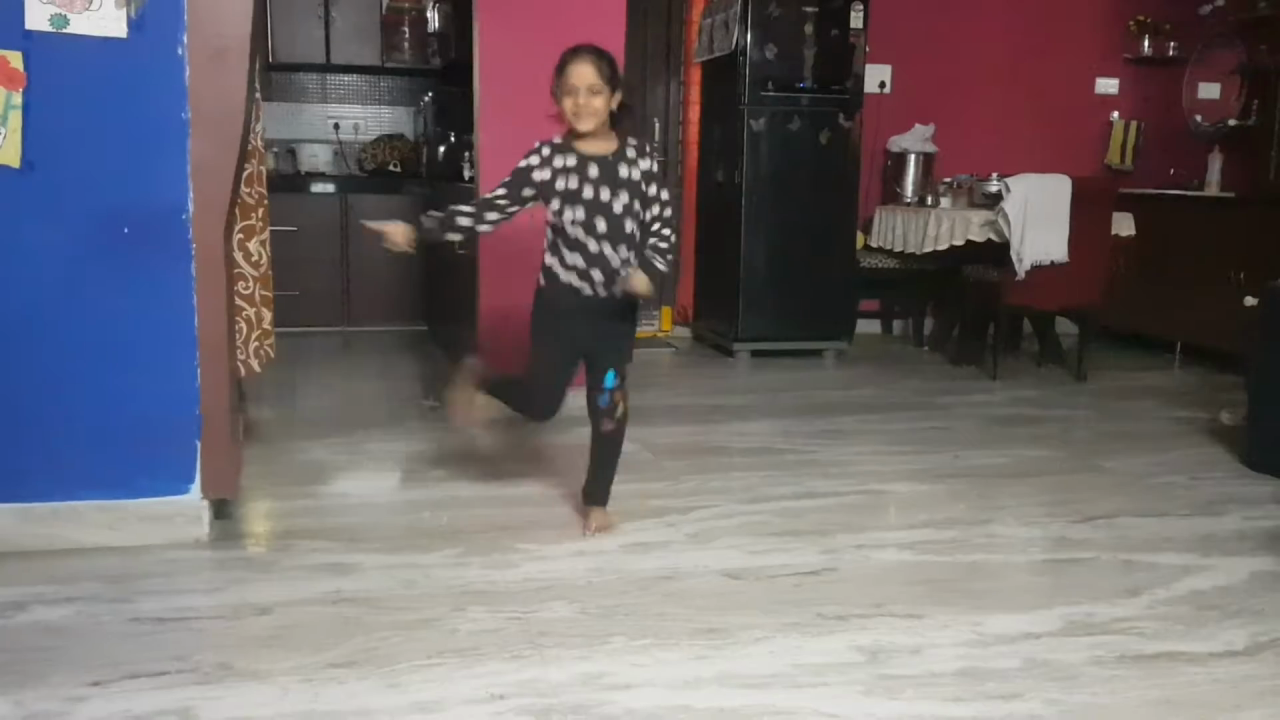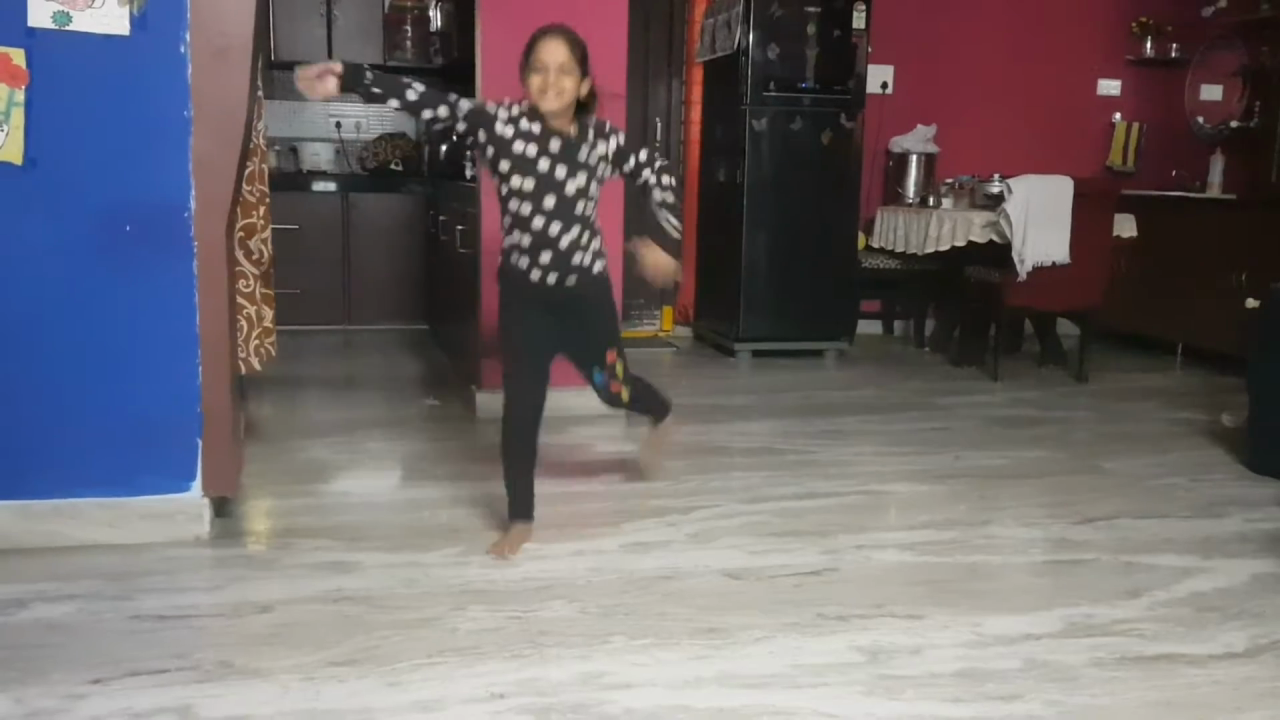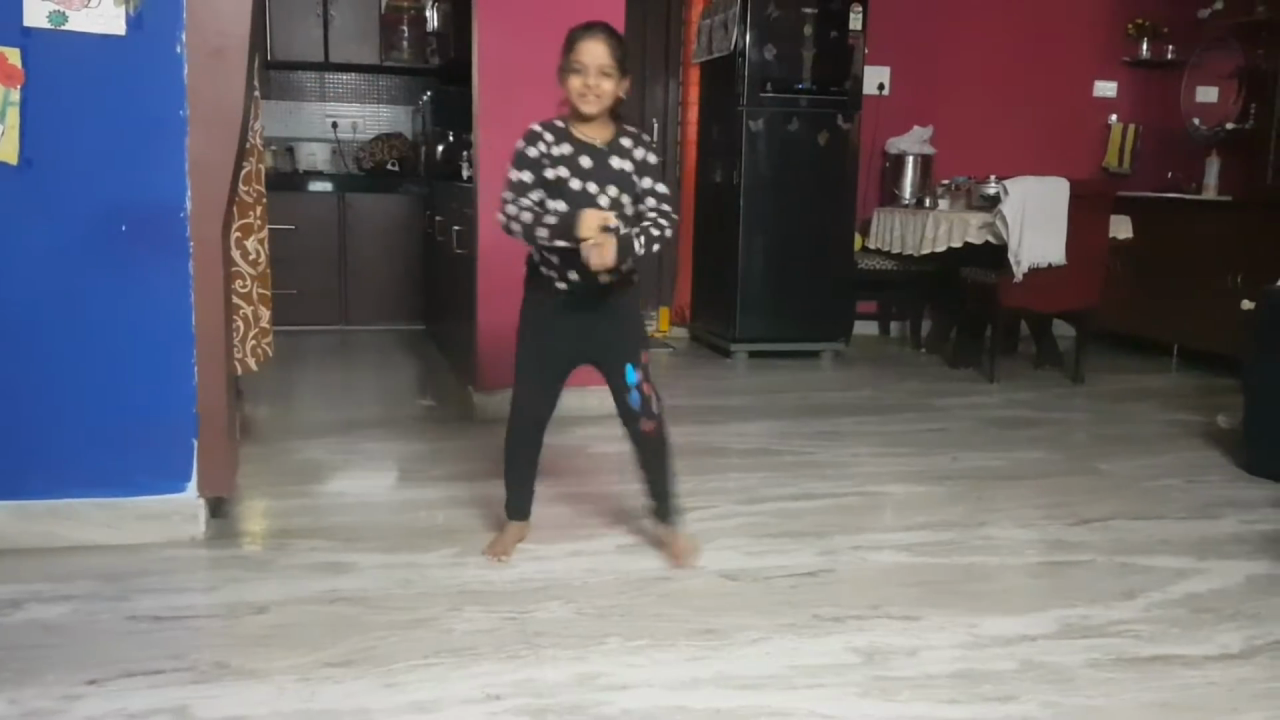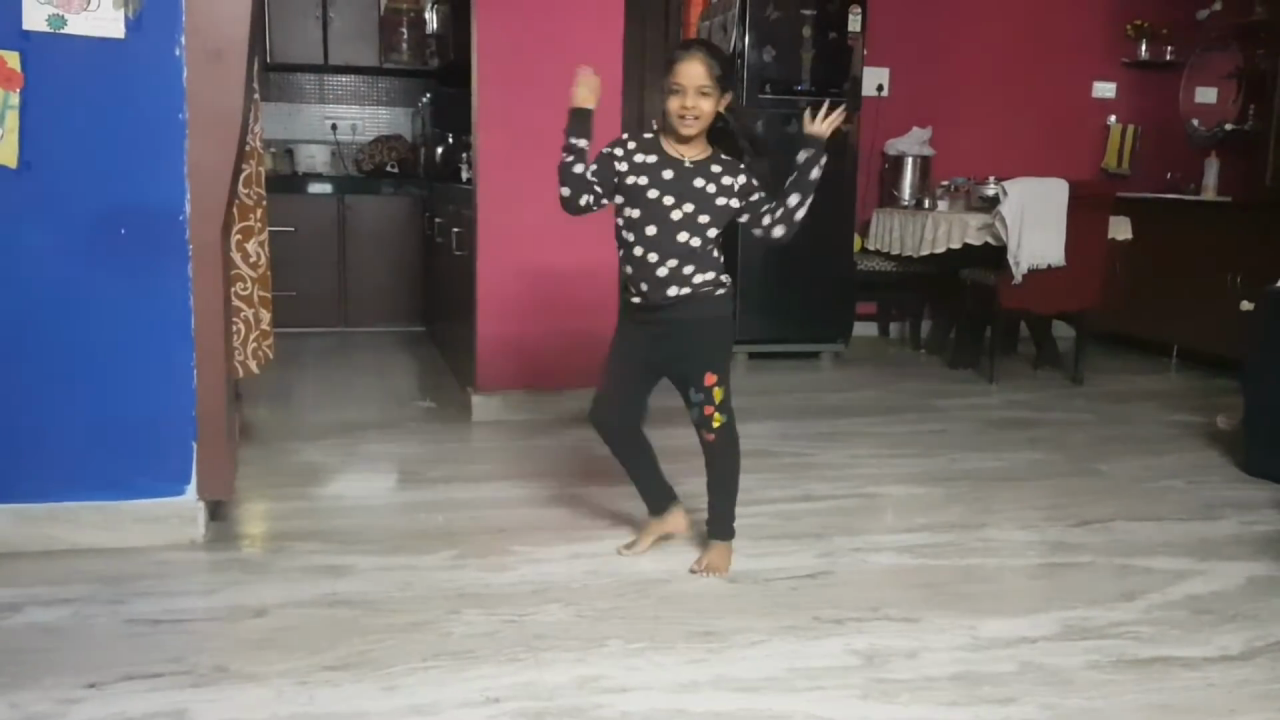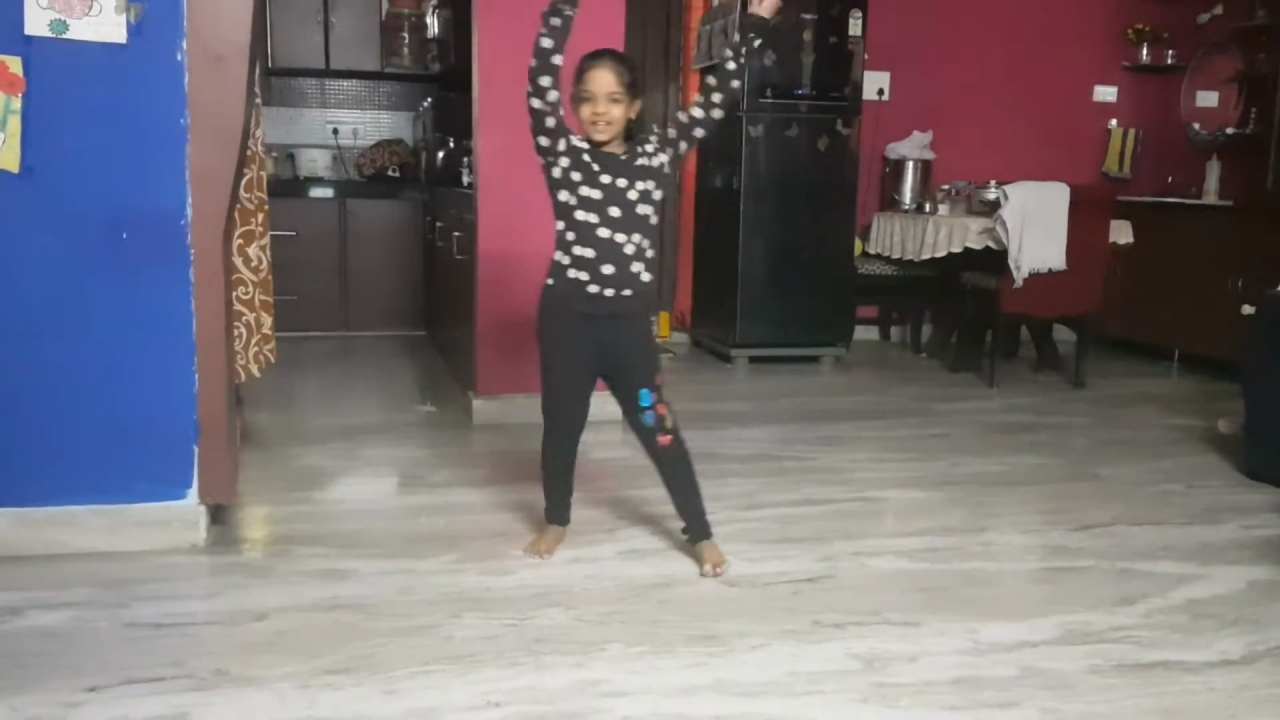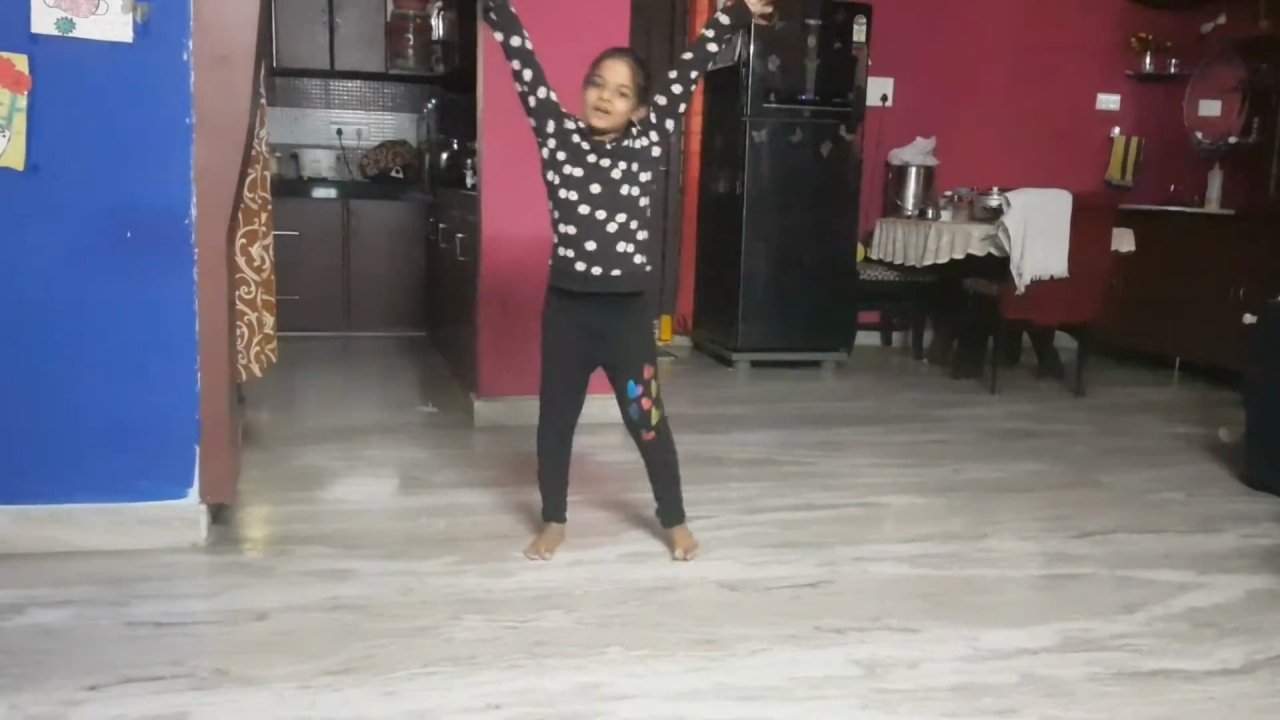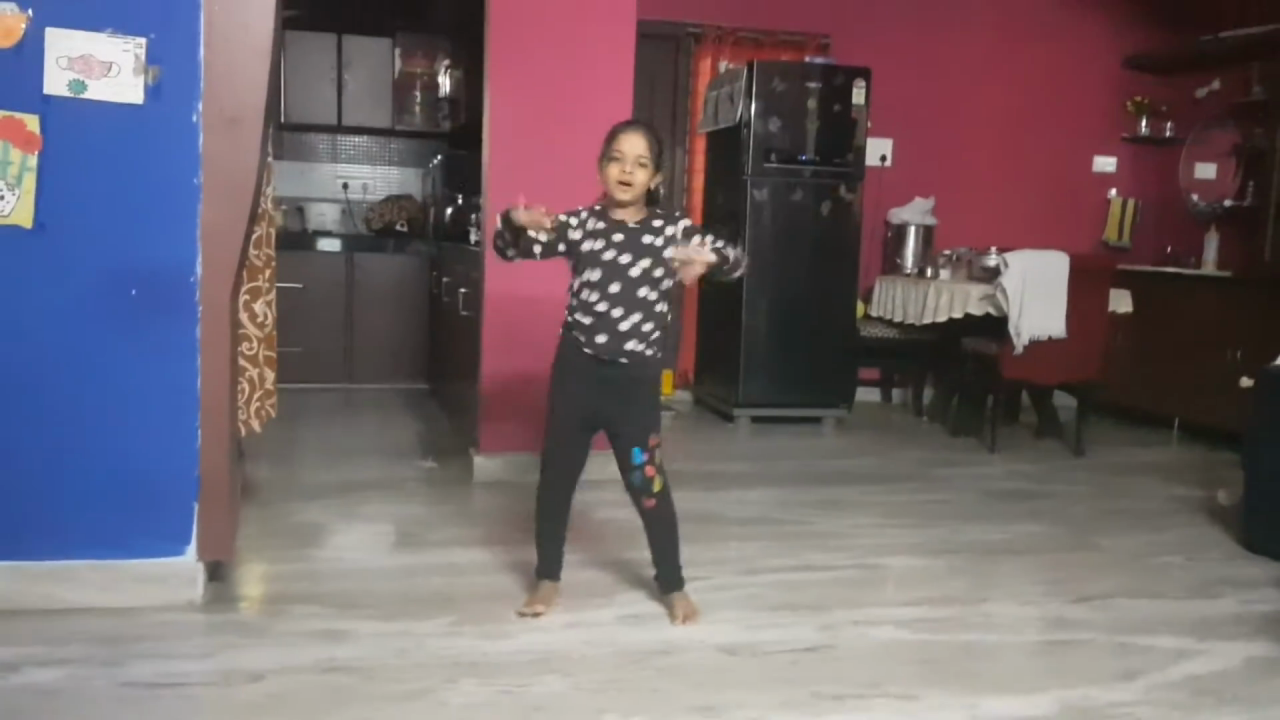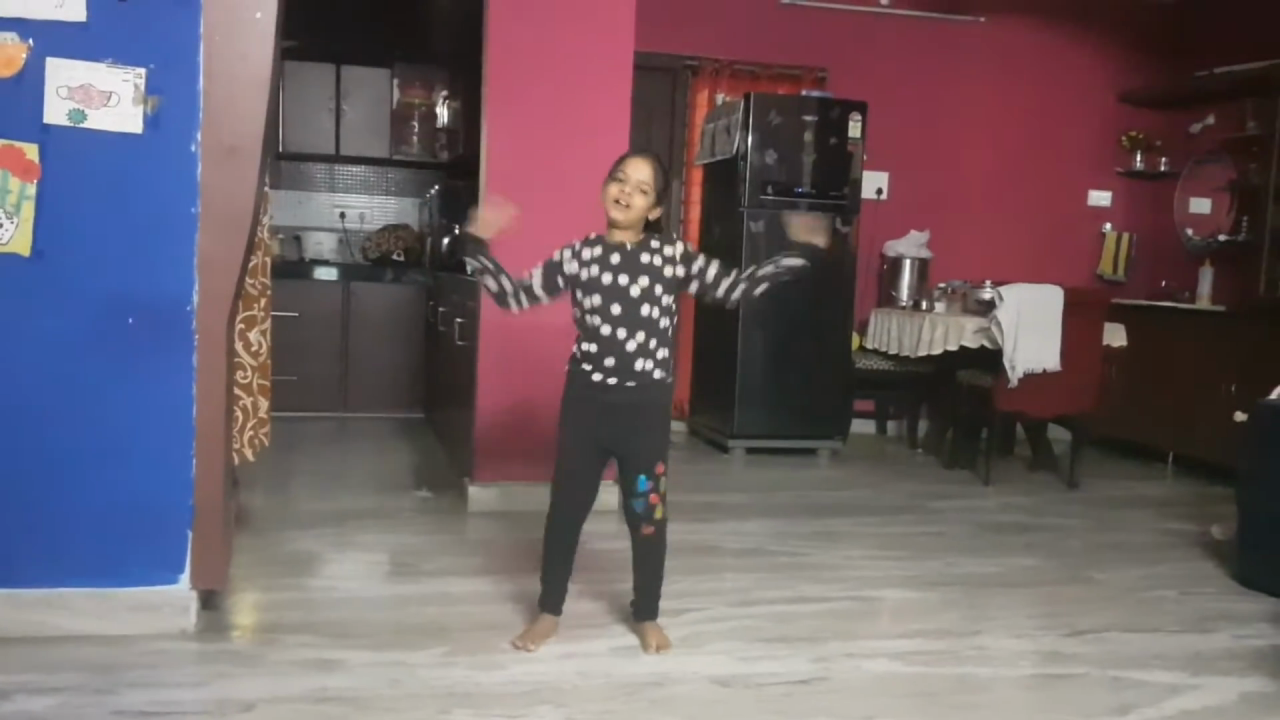
dt=0.5s
person 1, frame 1
left shoulder: (640, 160)
right shoulder: (546, 159)
left elbow: (662, 229)
right elbow: (493, 209)
left wrist: (649, 271)
right wrist: (418, 229)
left hip: (616, 306)
right hip: (561, 299)
left knee: (609, 407)
right knee: (541, 400)
left ankle: (597, 501)
right ankle: (478, 380)
person 1, frame 2
left shoulder: (603, 138)
right shoulder: (500, 124)
left elbow: (656, 176)
right elbow: (428, 103)
left wrist: (657, 241)
right wrist: (348, 77)
left hip: (585, 291)
right hip: (524, 295)
left knee: (611, 386)
right knee: (521, 408)
left ankle: (660, 412)
right ankle: (519, 519)
person 1, frame 3
left shoulder: (635, 148)
right shoulder: (538, 141)
left elbow: (661, 221)
right elbow: (512, 215)
left wrist: (620, 246)
right wrist: (571, 225)
left hip: (611, 303)
right hip: (549, 301)
left knee: (643, 415)
right knee: (527, 415)
left ankle: (667, 519)
right ankle: (516, 519)
person 1, frame 4
left shoulder: (729, 174)
right shoulder: (630, 152)
left elbow: (776, 225)
right elbow: (575, 197)
left wrist: (813, 150)
right wrist: (581, 119)
left hip: (700, 317)
right hip: (639, 314)
left knee: (715, 425)
right knee: (611, 414)
left ankle: (720, 535)
right ankle: (667, 511)
person 1, frame 5
left shoulder: (656, 155)
right shoulder: (560, 152)
left elbow: (709, 103)
right elbow: (544, 76)
left hip: (628, 318)
right hip: (566, 315)
left knee: (658, 428)
right knee: (561, 424)
left ankle: (700, 533)
right ankle: (555, 520)
person 1, frame 6
left shoulder: (648, 140)
right shoulder: (556, 133)
left elbow: (688, 72)
right elbow: (523, 62)
left hip: (627, 308)
right hip: (568, 305)
left knee: (647, 422)
right knee: (556, 418)
left ankle: (674, 520)
right ankle: (553, 521)
person 1, frame 7
left shoulder: (672, 230)
right shoulder: (579, 223)
left elbow: (731, 261)
right elbow: (512, 248)
left wrist: (707, 259)
right wrist: (516, 224)
left hip: (633, 382)
right hip: (574, 375)
left knee: (649, 490)
right knee: (555, 481)
left ankle: (673, 586)
right ankle: (547, 579)
person 1, frame 8
left shoulder: (672, 255)
right shoulder: (577, 254)
left elbow: (737, 286)
right elbow: (513, 295)
left wrist: (801, 252)
right wrist: (476, 241)
left hip: (645, 405)
right hip: (587, 400)
left knee: (647, 517)
right knee: (565, 509)
left ankle: (647, 615)
right ankle: (549, 610)
